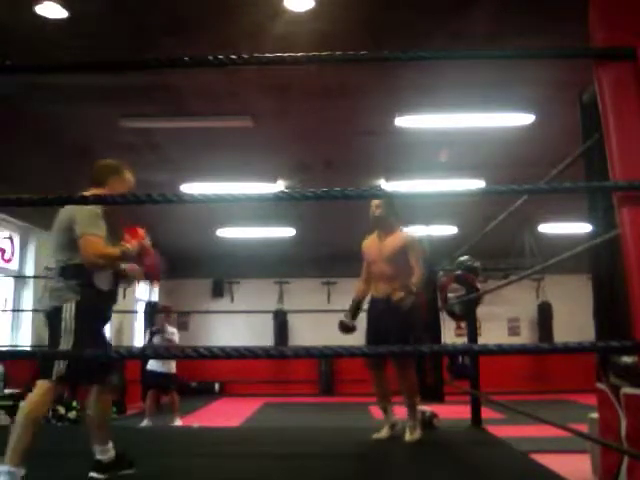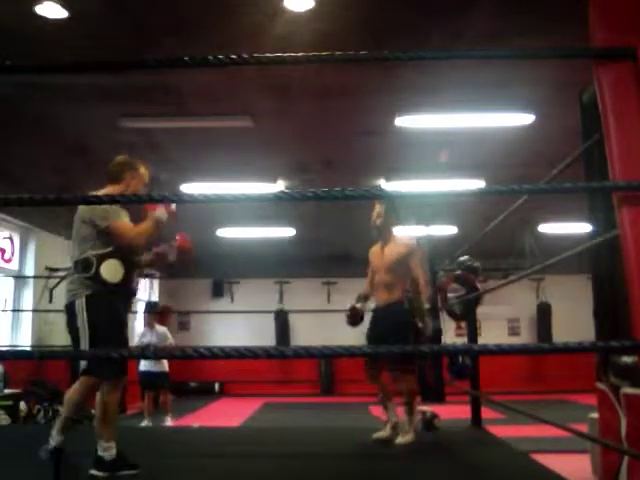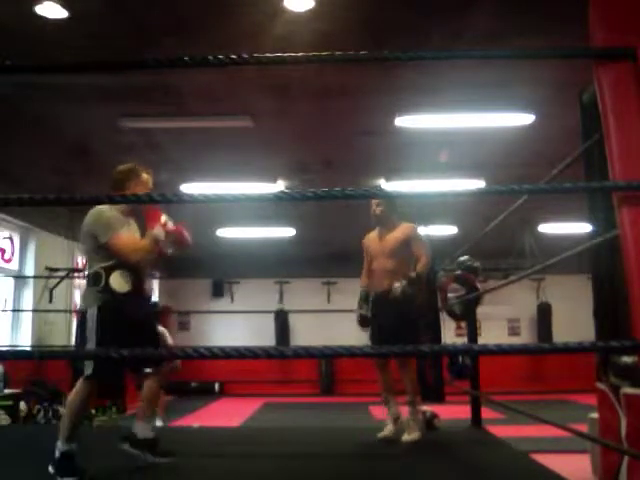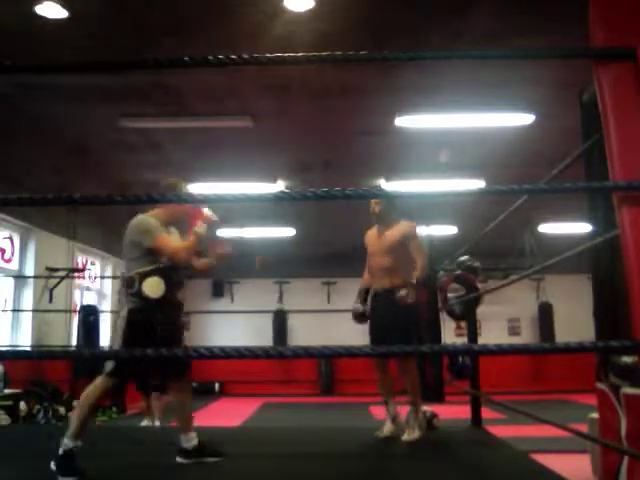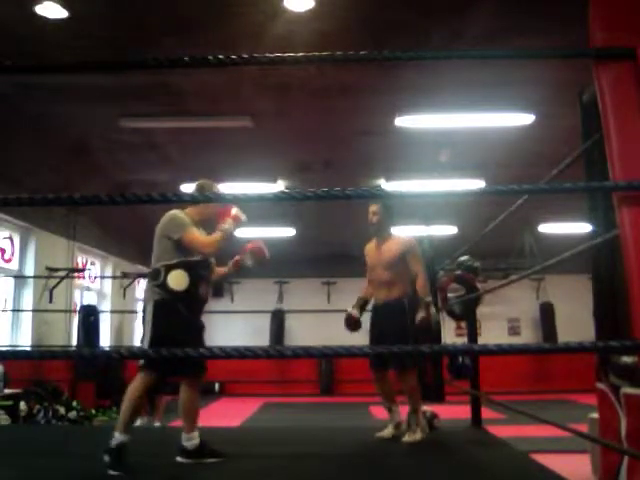
dt=0.3s
person 1, frame 1
left shoulder: (89, 211)
right shoulder: (86, 208)
right elbow: (92, 257)
left wrist: (131, 269)
right wrist: (127, 248)
left hip: (86, 306)
right hip: (72, 304)
left knee: (102, 377)
right knee: (51, 383)
person 1, frame 2
left shoulder: (114, 209)
right shoulder: (99, 203)
left elbow: (126, 257)
right elbow: (135, 239)
right wrist: (159, 214)
left hip: (111, 300)
right hip: (90, 298)
left knee: (114, 377)
right knee: (94, 375)
right ankle: (56, 441)
person 1, frame 3
left shoulder: (128, 221)
right shoulder: (102, 215)
left elbow: (143, 257)
right elbow: (133, 254)
left wrist: (166, 241)
right wrist: (160, 233)
left hip: (132, 308)
right hip: (105, 308)
right knee: (91, 381)
left ankle: (141, 434)
right ankle: (63, 452)
person 1, frame 4
left shoulder: (171, 231)
right shoulder: (144, 223)
left elbow: (191, 263)
right elbow: (180, 253)
left wrist: (217, 258)
right wrist: (200, 228)
left hip: (165, 315)
right hip: (140, 313)
left knee: (181, 378)
right knee: (109, 379)
left ankle: (189, 446)
right ankle: (66, 450)
person 1, frame 5
left shoulder: (199, 230)
right shoulder: (175, 218)
left elbow: (211, 274)
right elbow: (206, 247)
left wrist: (241, 261)
right wrist: (228, 225)
left hip: (187, 311)
right hip: (164, 306)
left knee: (193, 375)
right knee: (148, 373)
left ankle: (190, 443)
right ankle: (117, 444)
person 2, frame 1
left shoulder: (405, 238)
right shoulder: (367, 243)
left elbow: (418, 271)
left wrist: (409, 294)
right wrist: (353, 308)
left hip: (400, 304)
right hip: (377, 306)
left knee: (403, 363)
right knee: (375, 366)
left ankle: (414, 420)
right ankle: (389, 422)
person 2, frame 2
left shoulder: (407, 246)
right shoulder: (374, 251)
left elbow: (421, 279)
right wrist: (360, 301)
left hip: (400, 312)
right hip: (379, 313)
left knee: (402, 370)
right knee: (372, 371)
left ankle: (410, 423)
right ankle: (392, 422)
person 2, frame 3
left shoulder: (408, 231)
right shoulder: (368, 240)
left elbow: (425, 260)
left wrist: (408, 281)
right wrist: (363, 303)
left hip: (403, 300)
right hip: (380, 301)
left knee: (404, 359)
right knee: (380, 361)
left ankle: (415, 419)
right ankle: (394, 418)
person 2, frame 4
left shoulder: (406, 229)
right shoulder: (369, 236)
left elbow: (421, 262)
left wrist: (411, 288)
right wrist: (361, 298)
left hip: (401, 299)
right hip: (378, 300)
left knee: (405, 359)
right knee: (380, 360)
left ankle: (416, 418)
right ankle: (393, 417)
person 2, frame 5
left shoulder: (405, 243)
right shoulder: (370, 249)
left elbow: (421, 275)
left wrist: (424, 305)
right wrist: (358, 306)
left hip: (401, 309)
right hip: (379, 311)
left knee: (403, 368)
right knee: (378, 370)
left ankle: (417, 421)
right ankle: (396, 422)
